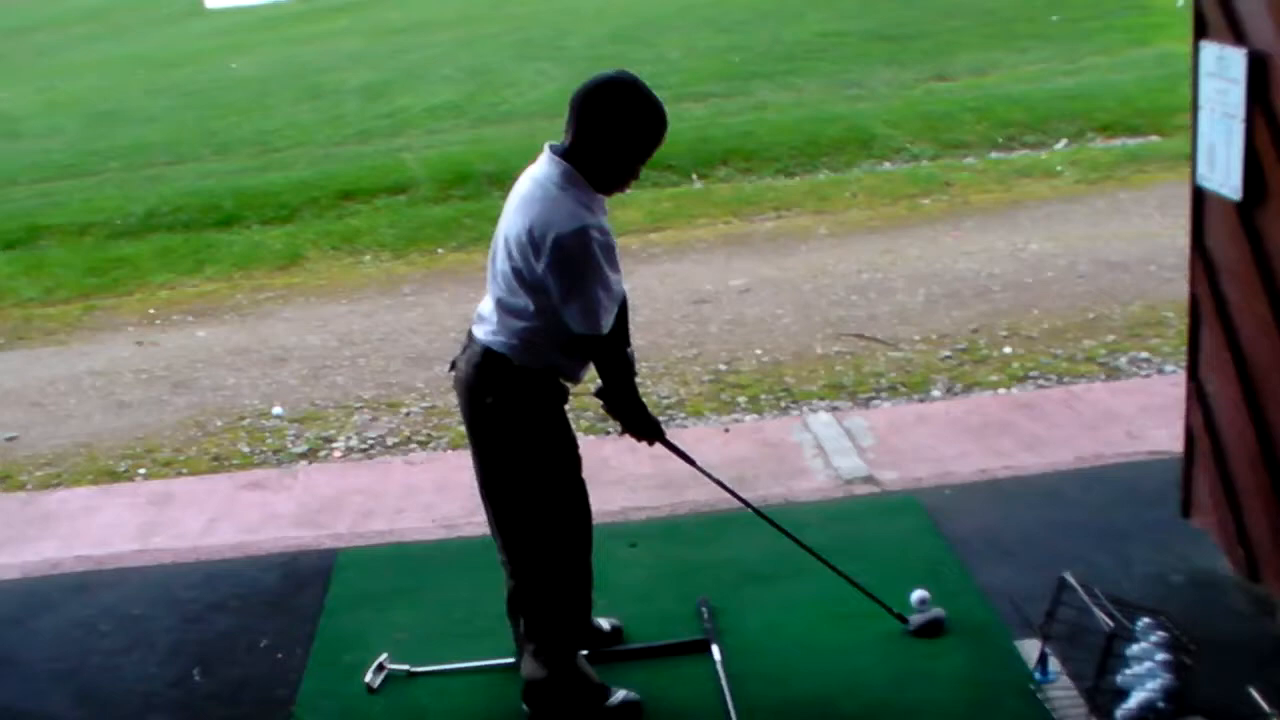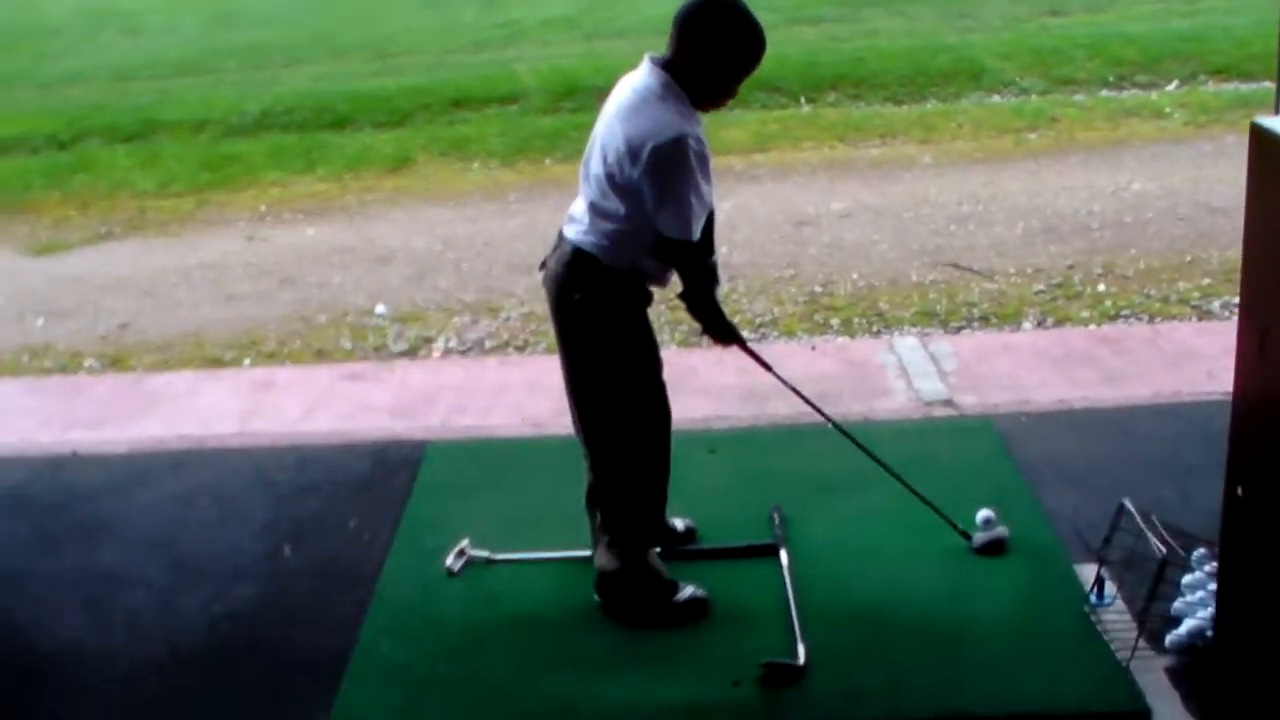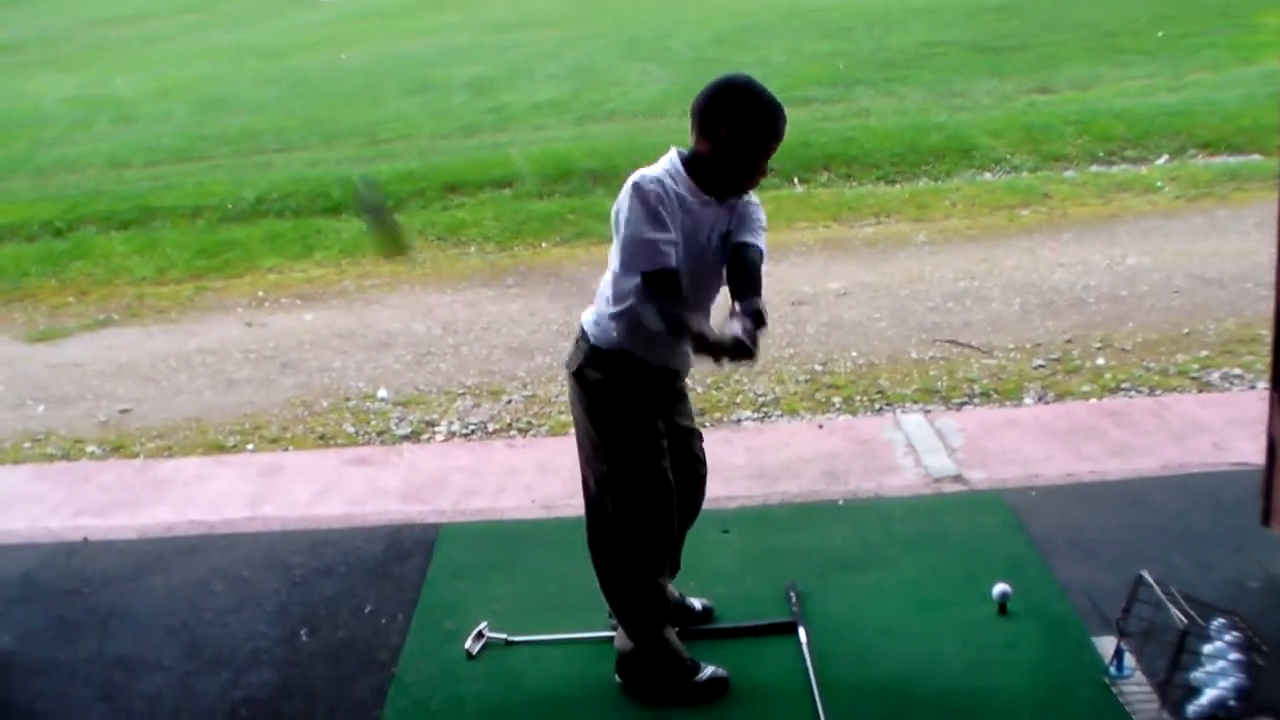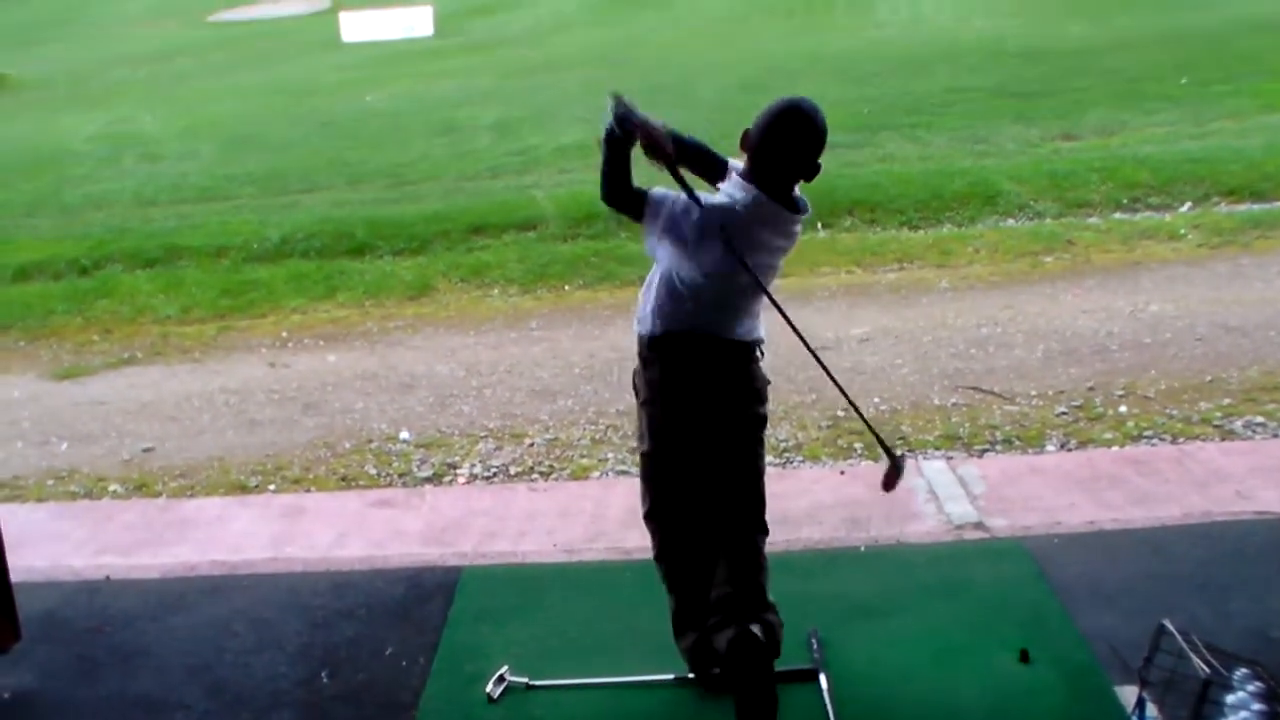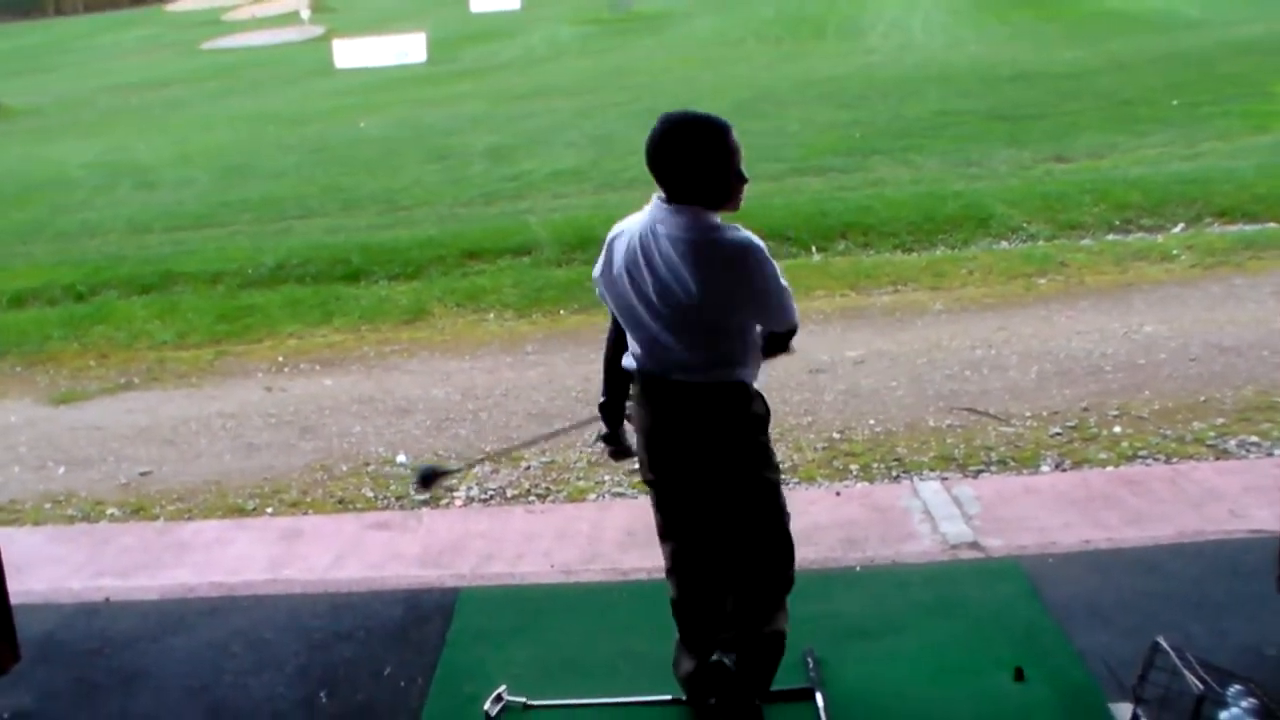
dt=1s
person 1, frame 1
left shoulder: (546, 175)
right shoulder: (573, 225)
left elbow: (604, 312)
right elbow: (597, 336)
left wrist: (622, 389)
right wrist: (630, 408)
left hip: (501, 368)
right hip: (513, 388)
left knee: (545, 521)
right knee: (549, 531)
left ankle: (561, 624)
person 1, frame 2
left shoulder: (640, 84)
right shoulder: (673, 134)
right elbow: (681, 241)
left wrist: (701, 288)
right wrist: (709, 309)
left hip: (584, 267)
right hip: (600, 287)
left knee: (622, 421)
right knee: (633, 428)
left ankle: (633, 522)
right ankle: (626, 573)
person 1, frame 3
left shoulder: (743, 208)
right shoulder: (651, 190)
left elbow: (745, 266)
right elbow: (660, 292)
left wrist: (747, 318)
right wrist: (699, 334)
left hip: (665, 369)
right hip: (613, 371)
left knee: (683, 485)
right knee: (638, 512)
left ankle: (651, 597)
right ankle: (648, 655)
person 1, frame 4
left shoulder: (709, 215)
right shoulder: (790, 211)
left elbow: (618, 199)
right elbow: (717, 166)
left wrist: (620, 139)
right wrist: (661, 137)
left hip: (673, 365)
right hip: (735, 367)
left knee: (675, 513)
right knee: (738, 514)
left ankle: (704, 641)
right ankle: (745, 631)
person 1, frame 5
left shoulder: (621, 239)
right shoulder: (736, 249)
left elbow: (618, 335)
right elbow: (780, 332)
right wrist: (751, 351)
left hip: (656, 408)
right hip: (721, 410)
left knee: (687, 548)
right knee: (763, 545)
left ankle: (703, 671)
right ankle: (740, 669)
